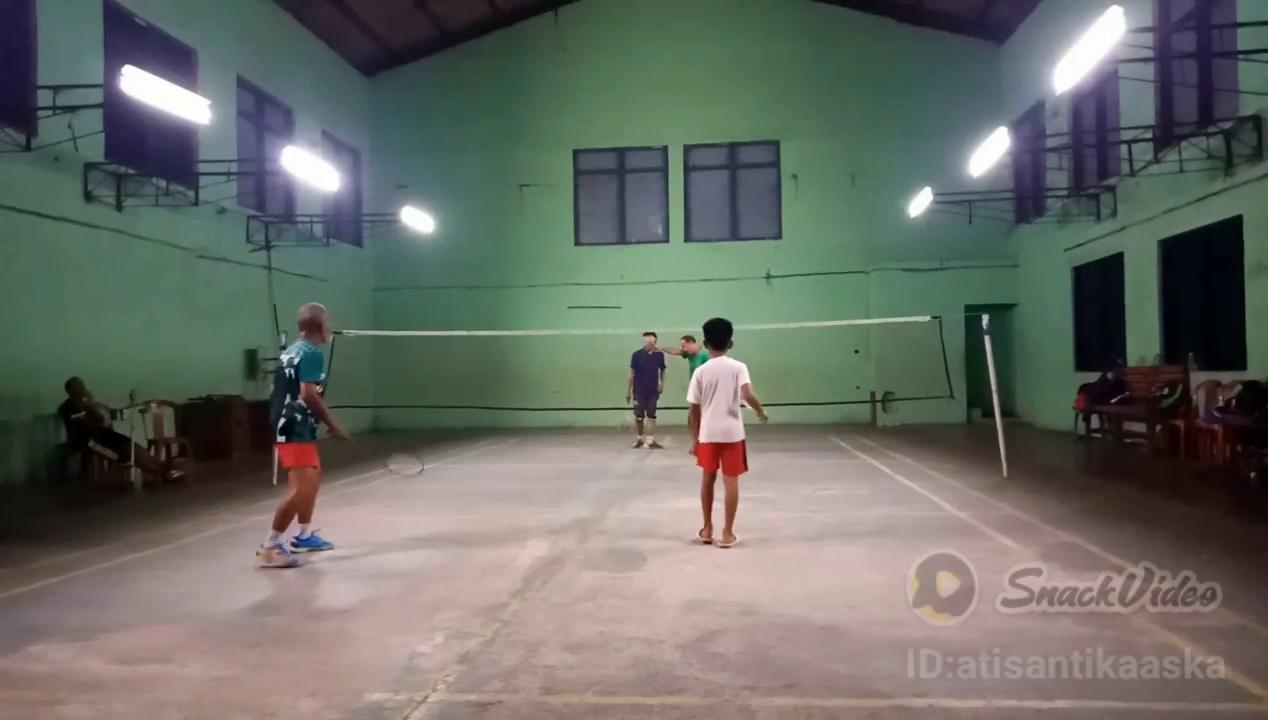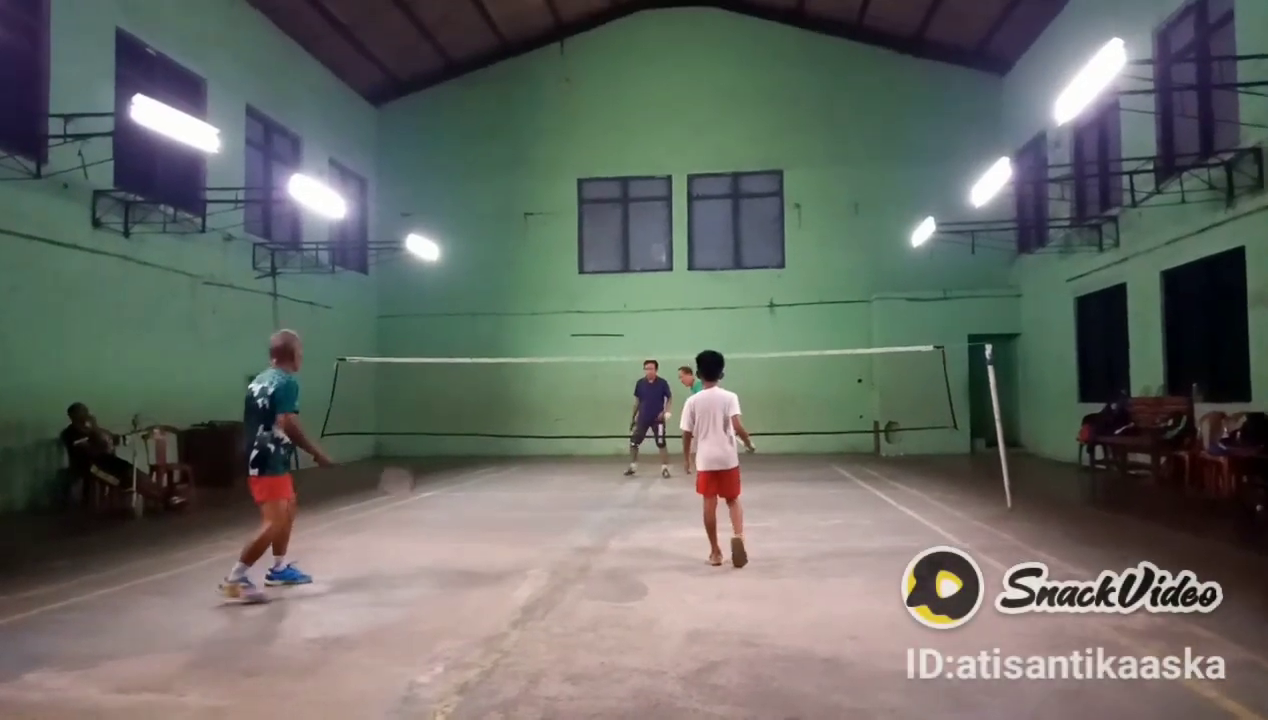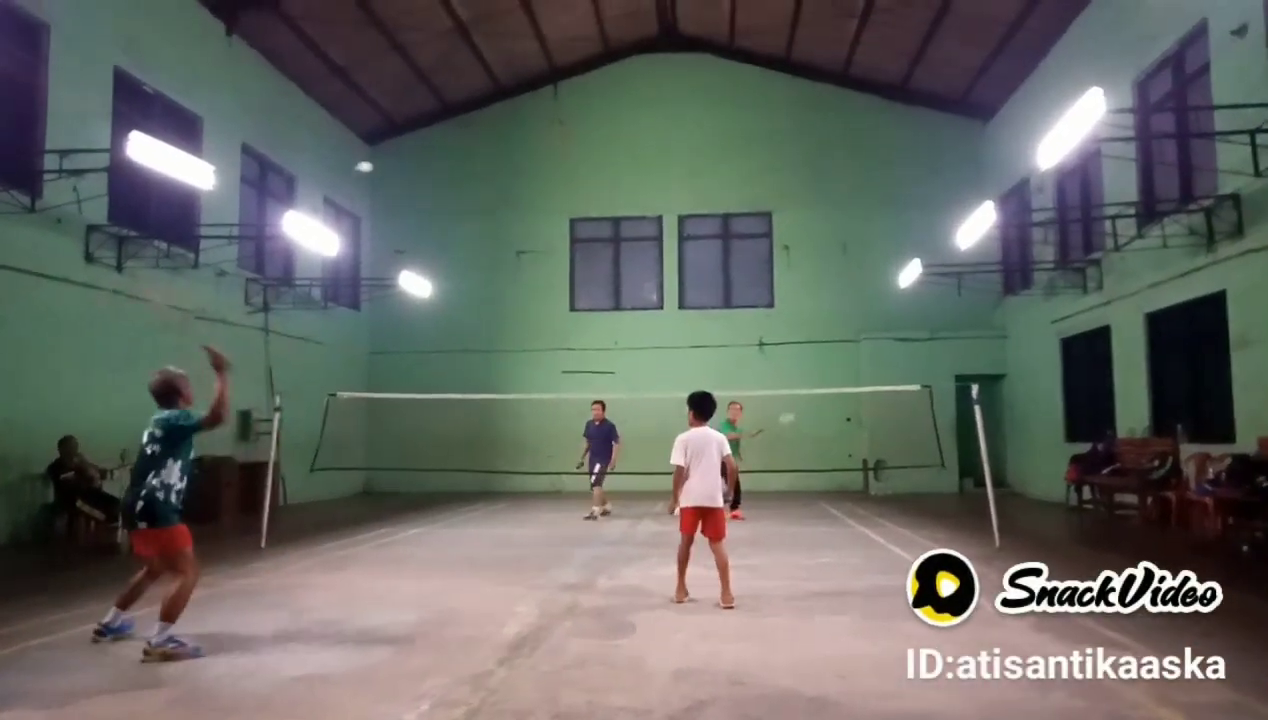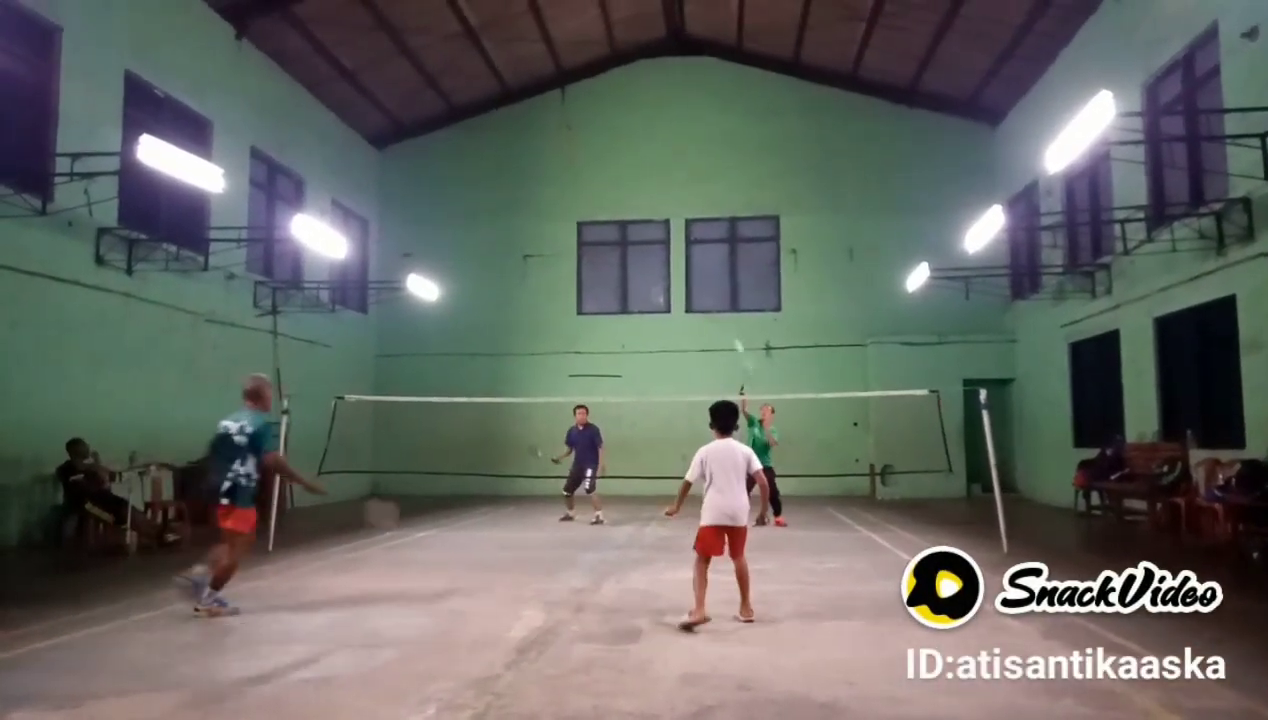
dt=1s
person 1, frame 1
left shoulder: (291, 351)
right shoulder: (312, 353)
left elbow: (276, 390)
right elbow: (309, 395)
right wrist: (333, 425)
left hip: (286, 427)
right hip: (296, 431)
left knee: (312, 478)
right knee: (299, 488)
left ankle: (304, 535)
right ankle: (271, 546)
person 1, frame 2
left shoulder: (259, 381)
right shoulder: (286, 383)
right elbow: (288, 424)
right wrist: (316, 453)
left hip: (259, 458)
right hip: (269, 462)
left knee: (288, 511)
right knee: (274, 522)
left ankle: (280, 568)
right ankle: (234, 579)
person 1, frame 3
left shoulder: (165, 423)
right shoulder: (172, 420)
right elbow: (217, 418)
right wrist: (221, 374)
left hip: (144, 508)
right hip: (157, 512)
left knee: (155, 569)
right knee: (187, 574)
left ankle: (111, 623)
right ankle: (161, 640)
person 1, frame 4
left shoulder: (227, 422)
right shoulder: (262, 424)
left elbow: (212, 455)
right elbow: (272, 461)
right wrist: (304, 482)
left hip: (223, 490)
right hip: (239, 494)
left knee: (230, 545)
right knee: (235, 551)
left ankle: (199, 573)
right ankle: (207, 599)
person 2, frame 1
left shoulder: (701, 371)
right shoulder: (738, 367)
left elbow: (694, 409)
right elbow: (748, 395)
left wrist: (694, 438)
right wrist: (761, 412)
left hip: (708, 434)
right hip: (732, 433)
left knee: (708, 479)
right knee: (731, 481)
left ankle: (707, 529)
right ankle: (727, 533)
person 2, frame 2
left shoulder: (693, 402)
right shoulder: (729, 397)
left elbow: (687, 435)
right elbow: (738, 427)
left wrist: (687, 458)
right wrist: (748, 443)
left hip: (705, 461)
right hip: (728, 459)
left knee: (709, 505)
right knee: (733, 500)
left ankle: (715, 552)
right ankle: (737, 536)
person 2, frame 3
left shoulder: (683, 439)
right shoulder: (719, 438)
left elbow: (679, 471)
right elbow: (732, 467)
left wrist: (674, 498)
right wrist: (729, 490)
left hip: (690, 499)
right hip: (714, 499)
left knee: (686, 542)
right knee: (717, 545)
left ankle: (681, 589)
right ankle: (726, 593)
person 2, frame 4
left shoulder: (704, 452)
right shoulder: (745, 451)
left elbow: (688, 483)
right elbow: (763, 482)
left wrist: (677, 506)
right wrist: (764, 510)
left hip: (713, 514)
right hip: (739, 513)
left knee: (701, 563)
right knee: (738, 558)
left ankle: (699, 610)
right ankle: (745, 608)
